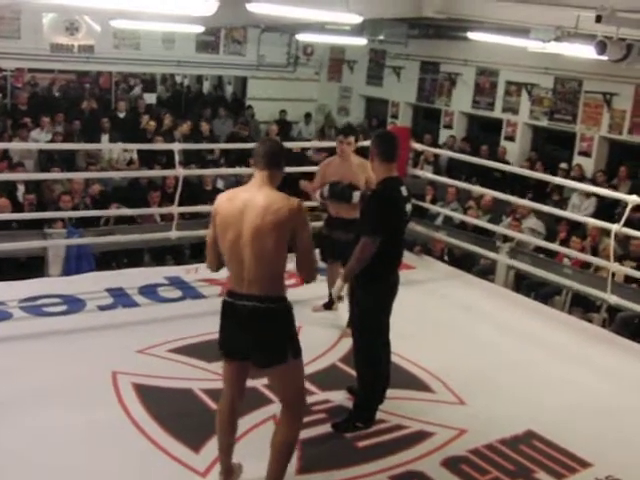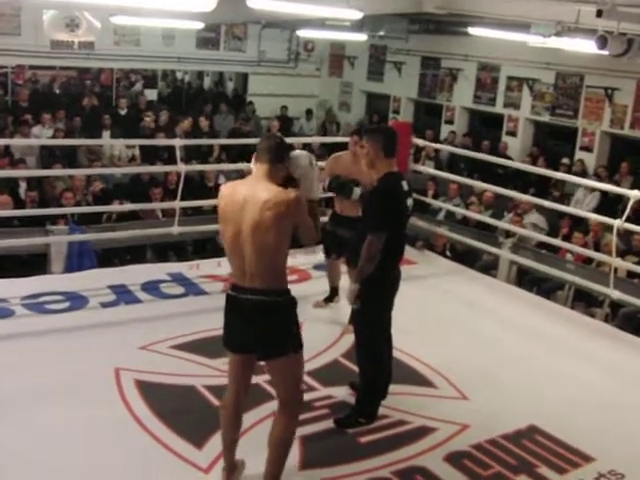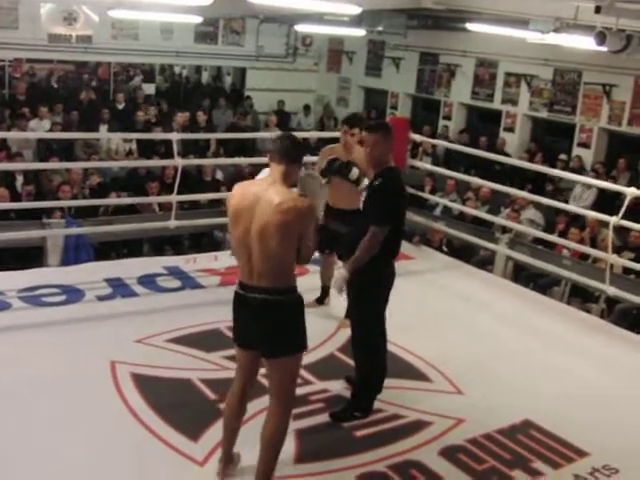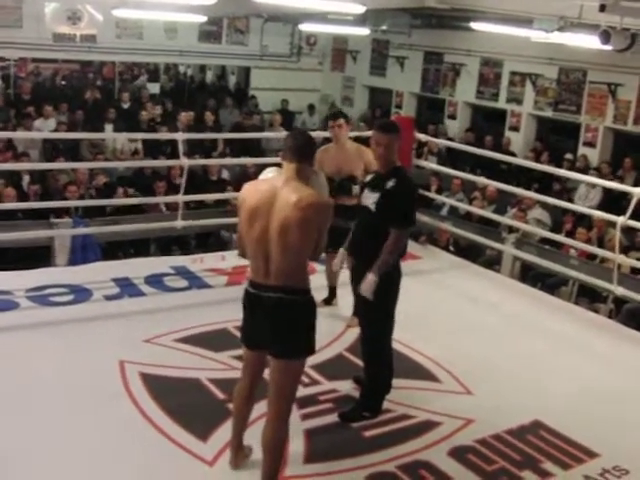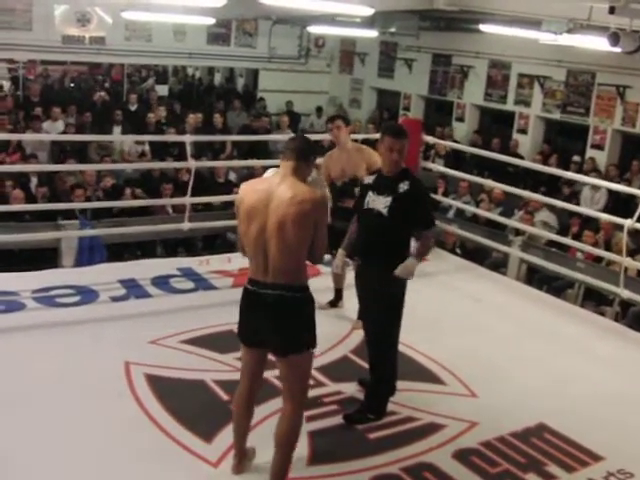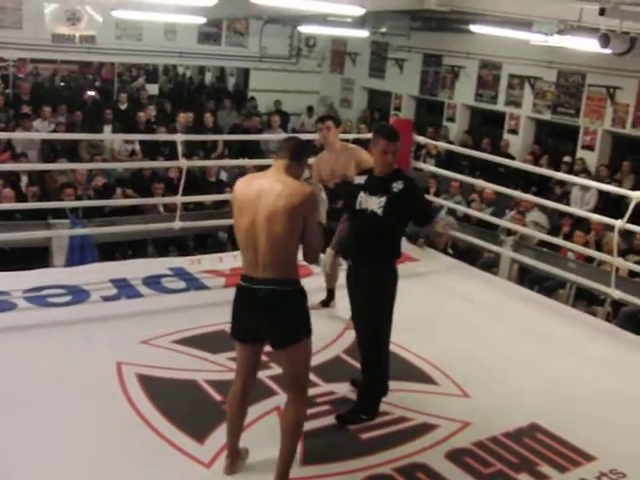
dt=0.3s
person 1, frame 1
left shoulder: (222, 202)
right shoulder: (290, 208)
left elbow: (213, 263)
right elbow: (308, 275)
right wrist: (304, 242)
left hip: (232, 308)
right hip: (270, 313)
left knee: (230, 397)
right knee: (294, 408)
person 1, frame 2
left shoulder: (226, 191)
right shoulder: (288, 199)
right elbow: (311, 238)
right wrist: (310, 193)
left hip: (236, 301)
right hip: (273, 306)
left knee: (236, 390)
right knee: (289, 403)
person 1, frame 3
left shoulder: (238, 191)
right shoulder: (299, 205)
right elbow: (303, 257)
left hip: (244, 298)
right hip: (280, 304)
left knee: (242, 382)
right knee: (281, 401)
person 1, frame 4
left shoulder: (248, 191)
right shoulder: (317, 203)
left elbow: (242, 250)
right elbow: (314, 255)
left hip: (255, 297)
right hip: (292, 304)
left knee: (249, 377)
right knee: (279, 405)
left ankle: (236, 451)
person 1, frame 5
left shoulder: (246, 190)
right shoulder: (313, 198)
right elbow: (316, 256)
left hip: (253, 295)
right hip: (291, 301)
left knee: (248, 381)
right knee: (294, 400)
person 1, frame 6
left shoulder: (241, 186)
right shoulder: (304, 194)
right elbow: (312, 255)
left hip: (246, 292)
right hip: (284, 296)
left knee: (243, 377)
right knee: (297, 390)
person 2, frame 1
left shoulder: (380, 197)
right shoulder: (401, 190)
left elbow: (367, 247)
left wrist: (342, 279)
left hip: (372, 281)
right hip: (387, 276)
left knee: (366, 344)
right knee: (378, 338)
left ankle: (364, 412)
right ankle: (376, 390)
person 2, frame 2
left shoulder: (382, 191)
right shoulder: (400, 184)
left elbow: (374, 243)
left wrist: (356, 281)
left hip: (375, 277)
right hip: (388, 272)
left knee: (368, 339)
right knee: (380, 333)
left ankle: (366, 407)
right ankle: (377, 385)
person 2, frame 3
left shoulder: (387, 185)
right shoulder: (384, 179)
left elbow: (376, 235)
left wrist: (347, 268)
right wrist: (352, 264)
left hip: (372, 270)
right hip: (375, 268)
left knee: (364, 333)
right knee: (372, 328)
left ankle: (362, 400)
right ankle: (373, 379)
person 2, frame 4
left shoulder: (402, 185)
right shoulder: (372, 178)
left elbow: (398, 237)
left wrist: (374, 273)
right wrist: (347, 250)
left hip: (381, 272)
right hip: (362, 264)
left knee: (376, 333)
right knee: (369, 329)
left ankle: (371, 400)
right ankle: (378, 379)
person 2, frame 5
left shoulder: (413, 188)
right shoulder: (370, 179)
left elbow: (427, 235)
left wrist: (414, 260)
right wrist: (344, 251)
left hip: (389, 272)
right hip: (364, 266)
left knee: (383, 335)
right knee: (372, 331)
left ankle: (376, 402)
right ankle: (383, 381)
person 2, frame 6
left shoulder: (405, 187)
right shoulder: (359, 179)
left elbow: (428, 219)
left wrist: (442, 225)
right wrist: (333, 248)
left hip: (381, 270)
right hip: (355, 265)
left knee: (375, 334)
right knee: (363, 330)
left ankle: (369, 401)
right ankle: (373, 380)
person 3, frame 1
left shoulder: (365, 167)
right shoulder: (327, 165)
right elbow: (314, 192)
left wrist: (358, 197)
right wrist: (326, 193)
left hip: (354, 225)
right hip: (333, 221)
right knee: (332, 263)
right ankle: (331, 300)
person 3, frame 2
right shoulder: (335, 160)
left wrist: (357, 193)
right wrist: (331, 184)
left hip: (358, 222)
right hip: (337, 217)
left knee: (354, 268)
right knee: (332, 258)
right ankle: (333, 294)
person 3, frame 3
left shoulder: (366, 158)
right shoulder: (328, 152)
left wrist: (354, 175)
right wrist: (325, 169)
left hip: (353, 216)
right hip: (330, 211)
right knee: (326, 256)
left ankle: (352, 310)
right ankle: (324, 295)
person 3, frame 4
left shoulder: (363, 153)
right shoulder: (323, 153)
left wrist: (355, 188)
right wrist: (328, 186)
left hip: (354, 212)
right hip: (331, 210)
right knee: (331, 254)
left ankle: (359, 309)
right ankle: (331, 295)
person 3, frame 5
left shoulder: (365, 153)
right shoulder: (329, 158)
left wrist: (358, 190)
right wrist: (333, 191)
right hip: (338, 212)
right knee: (336, 256)
right ankle: (337, 298)
person 3, frame 6
left shoulder: (354, 153)
right shoulder: (319, 160)
right wrist: (325, 194)
right hip: (331, 213)
right knee: (329, 257)
right ankle: (329, 297)
